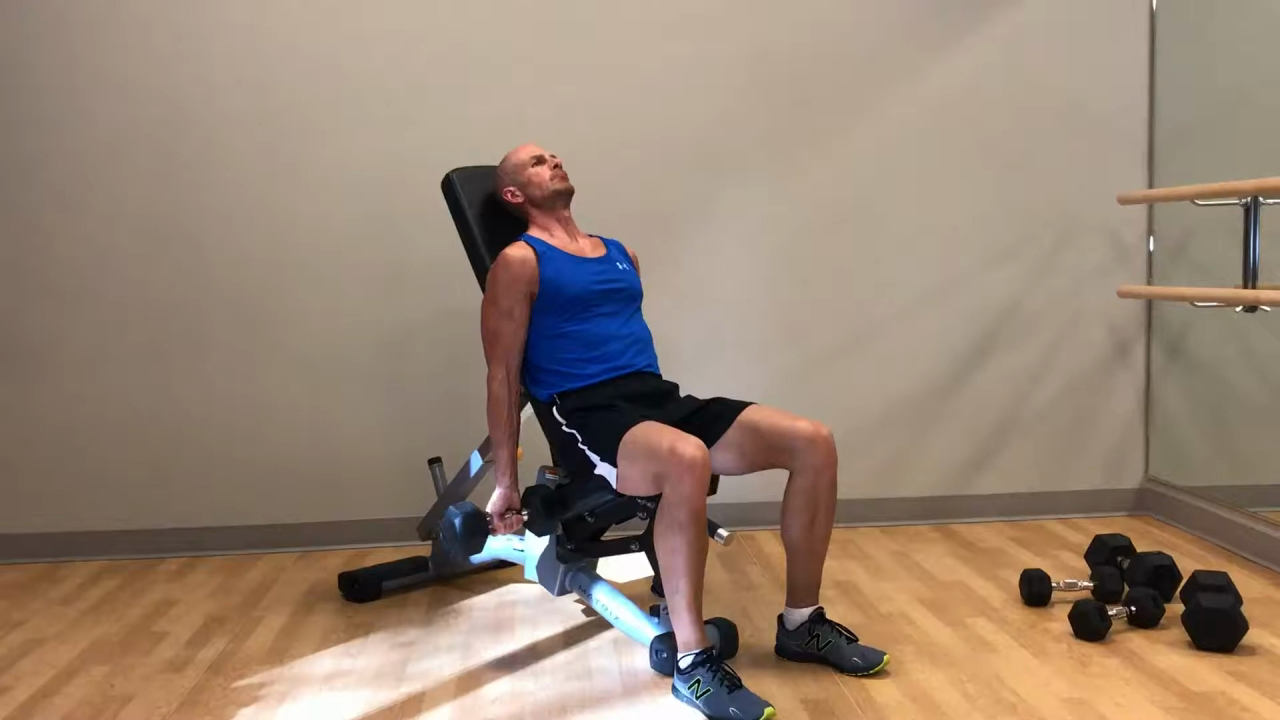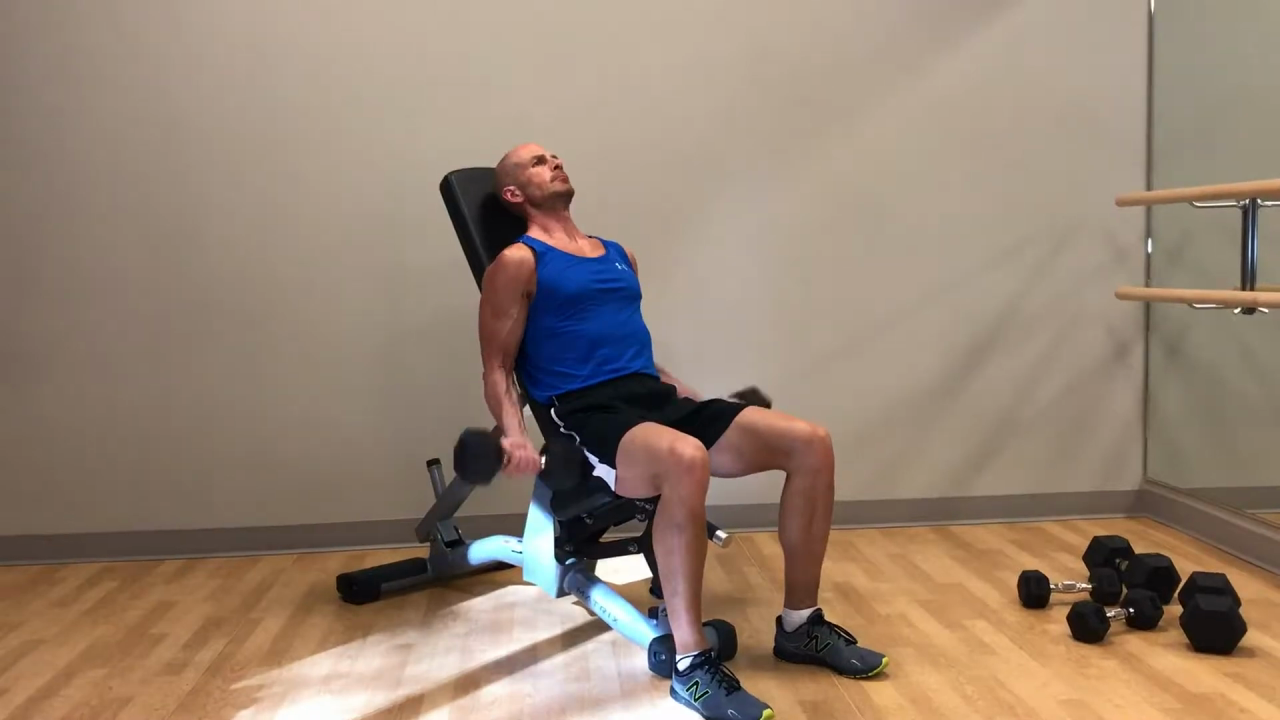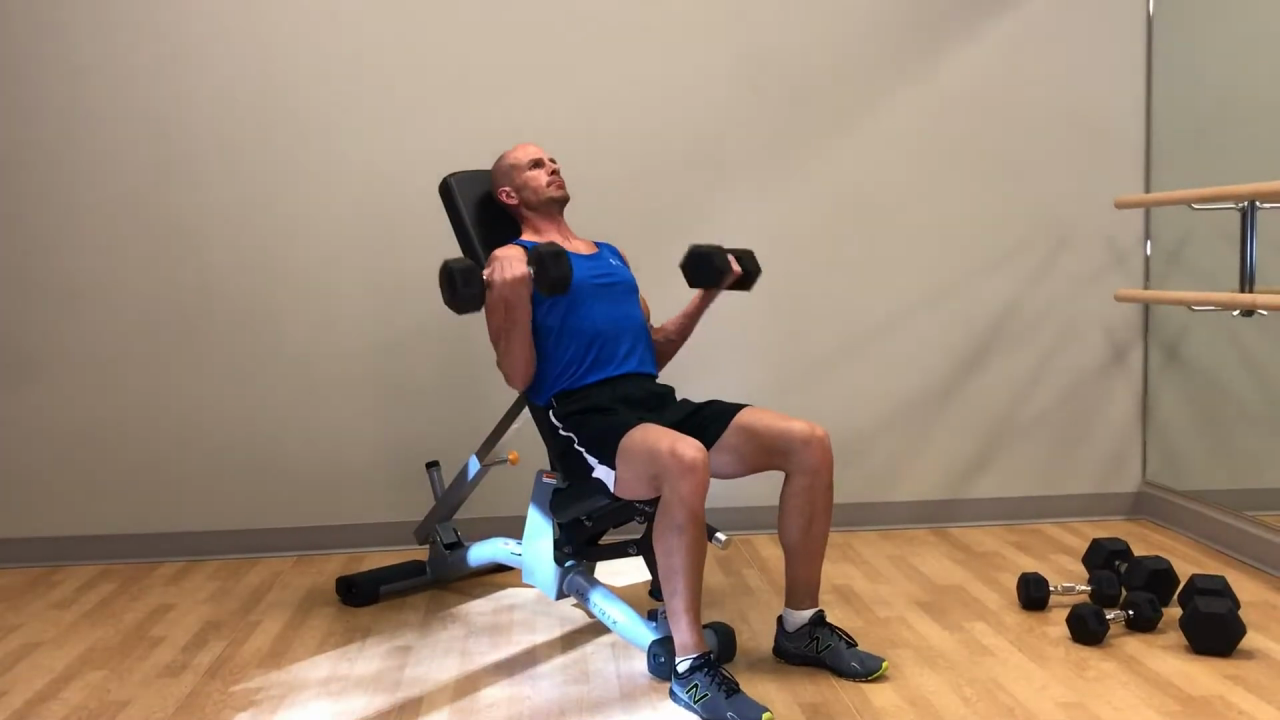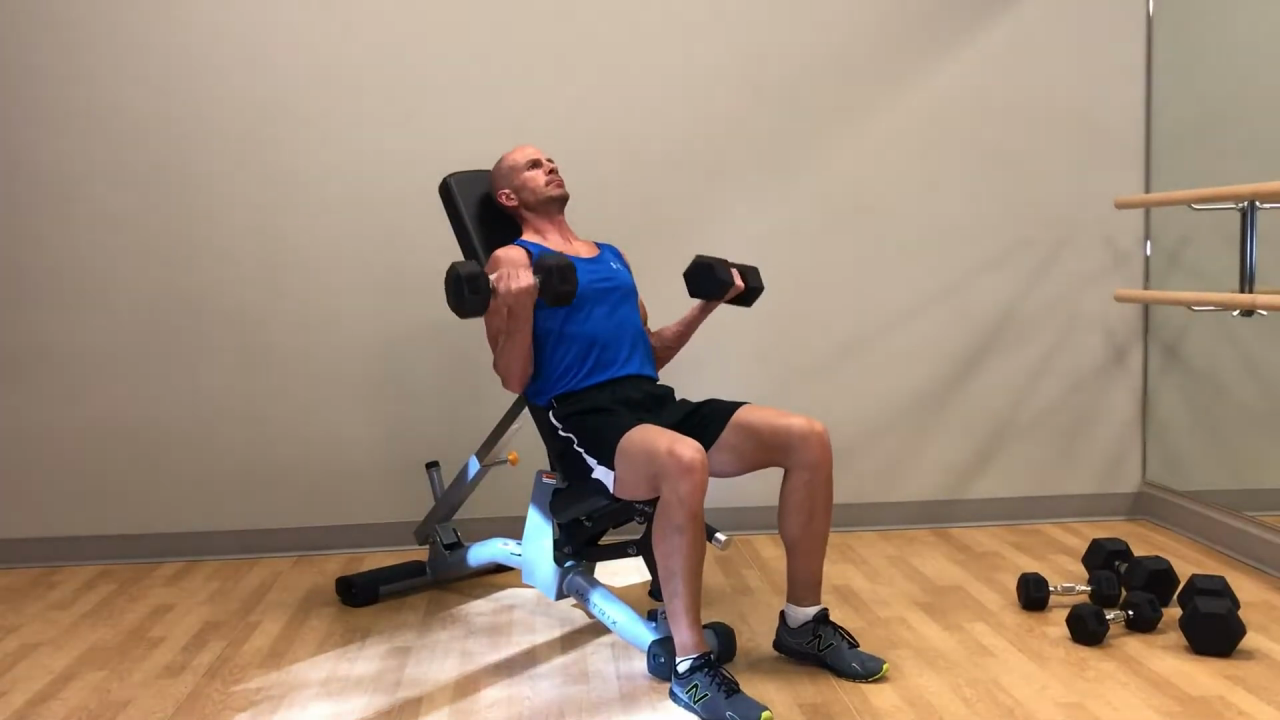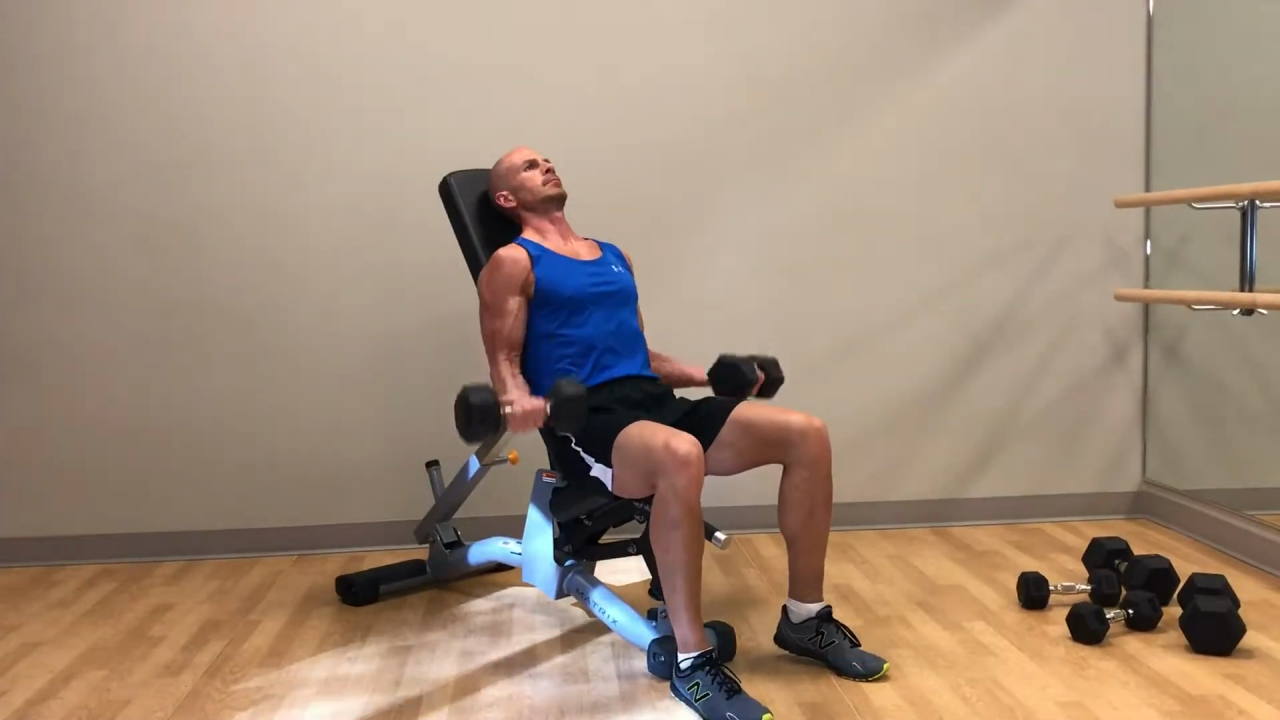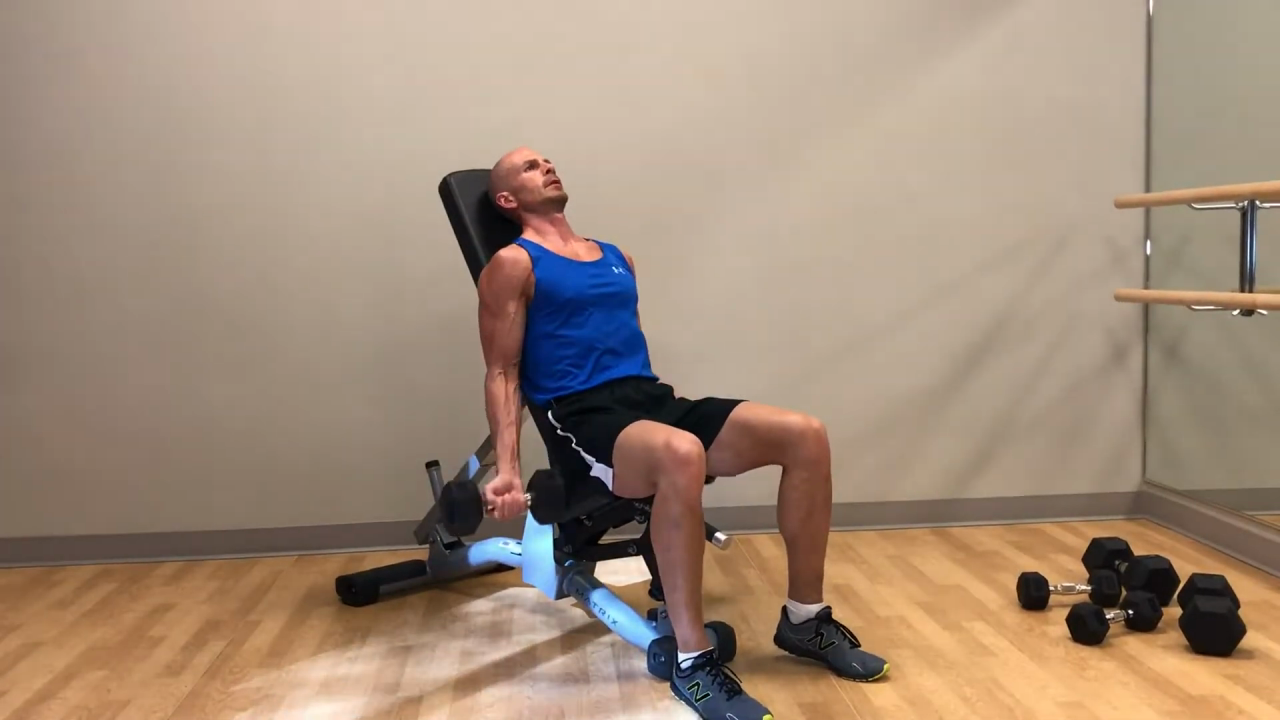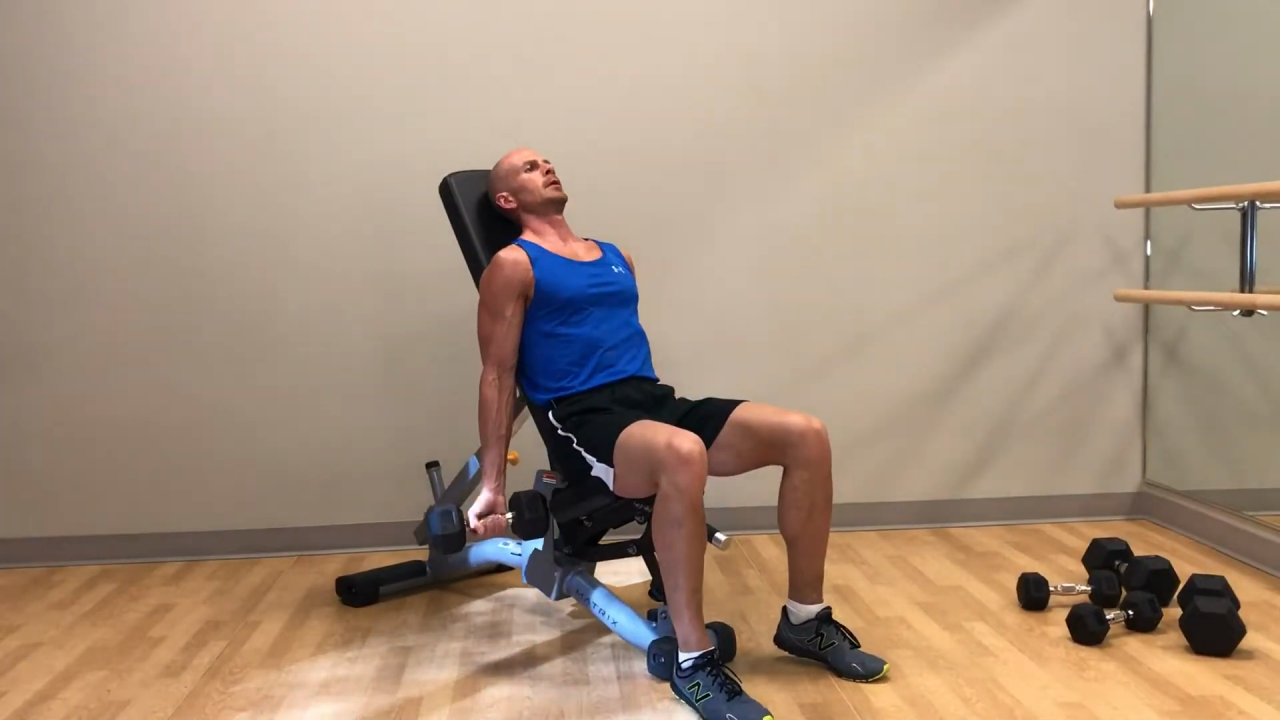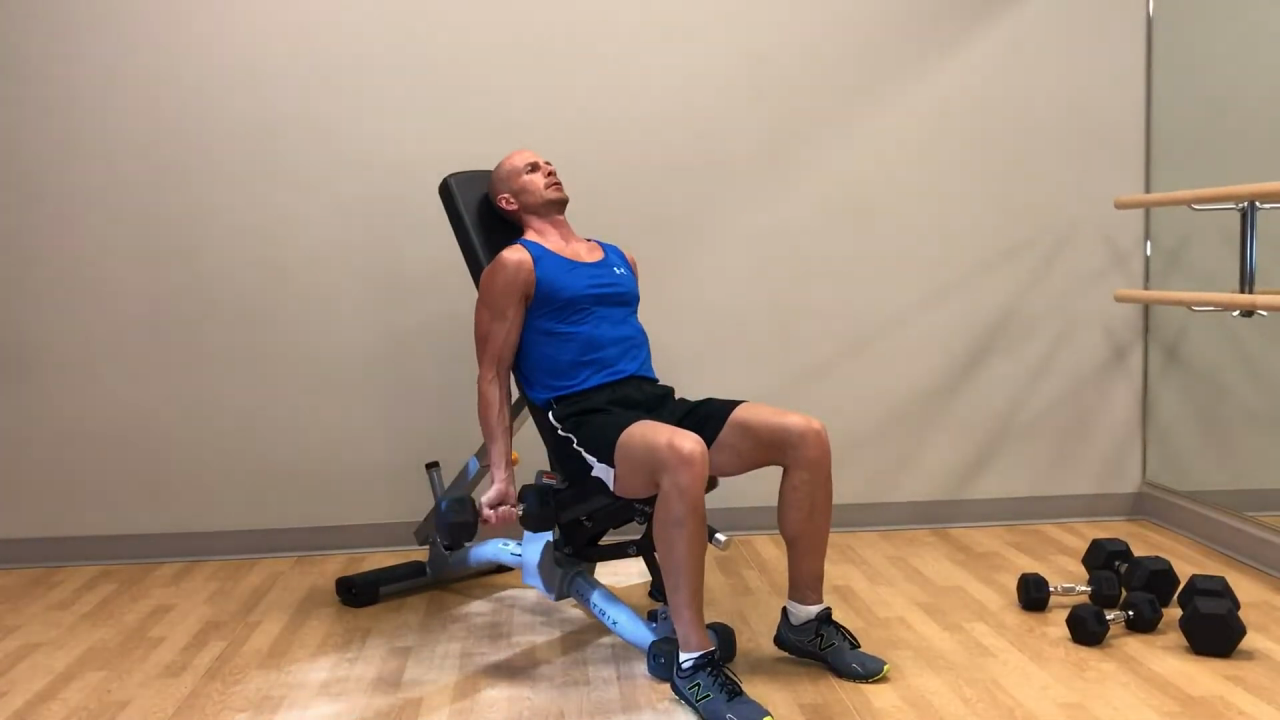
dt=0.5s
person 1, frame 1
left shoulder: (620, 254)
right shoulder: (519, 262)
right elbow: (503, 376)
right wrist: (506, 483)
left hip: (658, 396)
right hip: (589, 414)
left knee: (812, 443)
right knee: (686, 460)
left ankle: (801, 624)
right ankle: (693, 662)
person 1, frame 2
left shoulder: (619, 255)
right shoulder: (518, 262)
right elbow: (497, 366)
left wrist: (695, 395)
right wrist: (516, 434)
left hip: (653, 399)
right hip: (588, 418)
left knee: (810, 443)
right knee: (685, 460)
left ankle: (801, 625)
right ankle: (692, 664)
person 1, frame 3
left shoulder: (611, 255)
right shoulder: (511, 260)
right elbow: (520, 378)
left wrist: (704, 298)
right wrist: (514, 301)
left hip: (654, 400)
right hip: (585, 418)
left knee: (809, 444)
right knee: (685, 462)
left ankle: (801, 625)
right ankle: (691, 666)
person 1, frame 4
left shoulder: (612, 257)
right shoulder: (512, 261)
right elbow: (514, 380)
left wrist: (706, 305)
right wrist: (518, 306)
left hip: (653, 402)
right hip: (585, 420)
left knee: (807, 439)
right knee: (683, 462)
left ankle: (803, 622)
right ankle: (690, 666)
person 1, frame 5
left shoulder: (615, 256)
right shoulder: (512, 263)
right elbow: (505, 364)
left wrist: (709, 374)
right wrist: (519, 401)
left hip: (653, 400)
right hip: (586, 419)
left knee: (806, 434)
right knee: (679, 455)
left ankle: (805, 618)
right ankle: (692, 662)
person 1, frame 6
left shoulder: (617, 258)
right shoulder: (513, 265)
right elbow: (503, 374)
left wrist: (687, 417)
right wrist: (509, 468)
left hip: (651, 399)
right hip: (584, 418)
left knee: (805, 435)
right knee: (679, 455)
left ankle: (804, 619)
right ankle: (692, 661)
person 1, frame 7
left shoulder: (616, 257)
right shoulder: (513, 265)
right elbow: (498, 377)
right wrist: (492, 486)
left hip: (654, 399)
right hip: (586, 419)
left knee: (806, 435)
right knee: (682, 454)
left ankle: (805, 619)
right ankle: (693, 661)
person 1, frame 8
left shoulder: (619, 259)
right shoulder: (515, 265)
right elbow: (492, 374)
right wrist: (501, 475)
left hip: (653, 400)
right hip: (585, 420)
left knee: (806, 436)
right knee: (682, 454)
left ankle: (805, 619)
right ankle: (694, 661)
